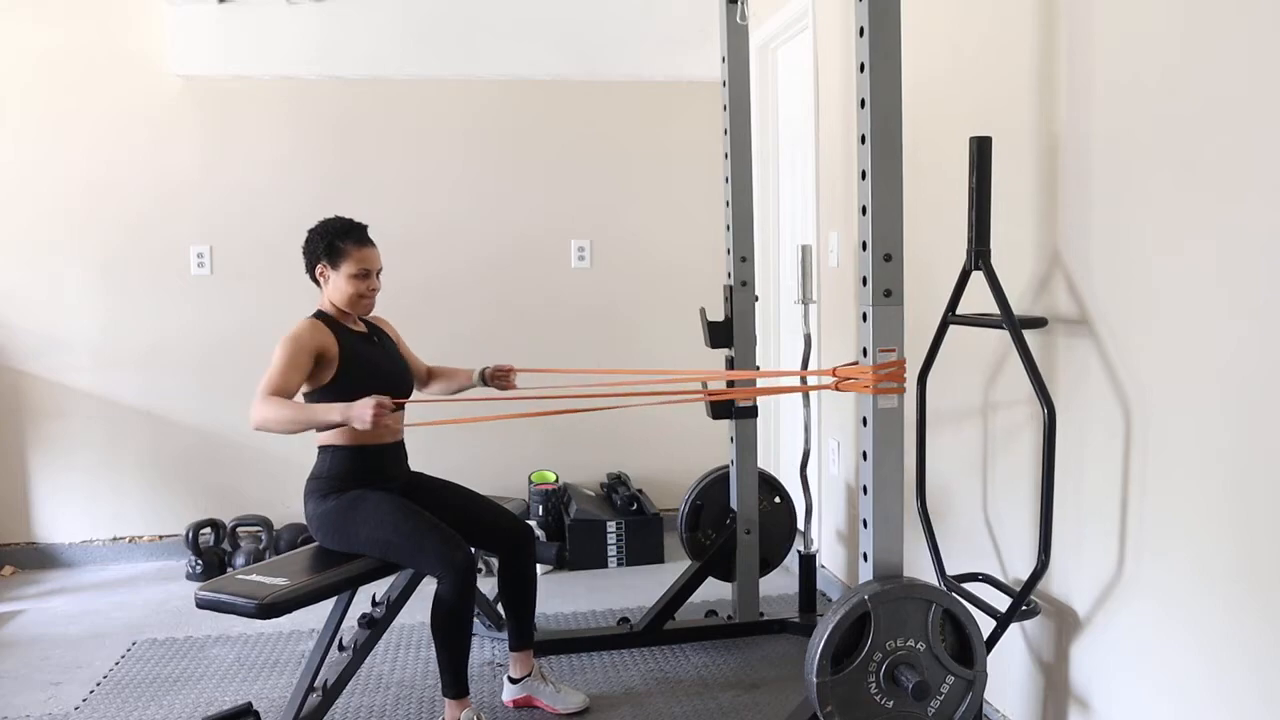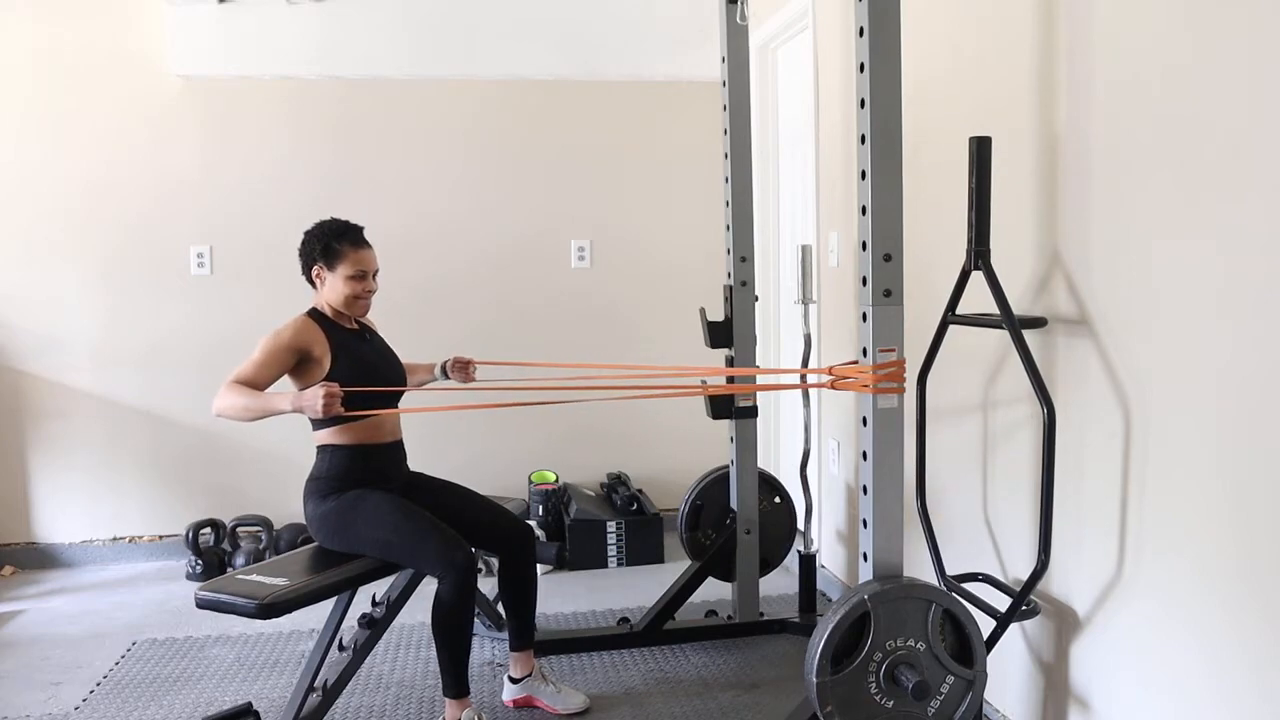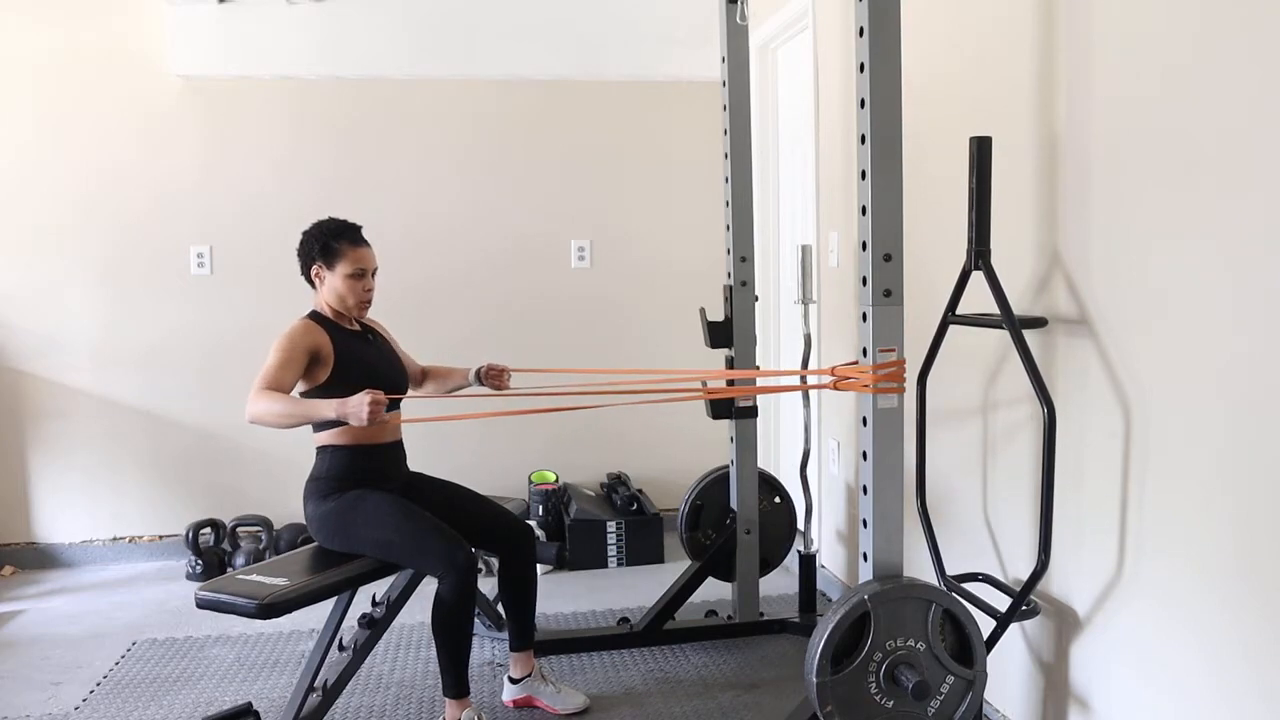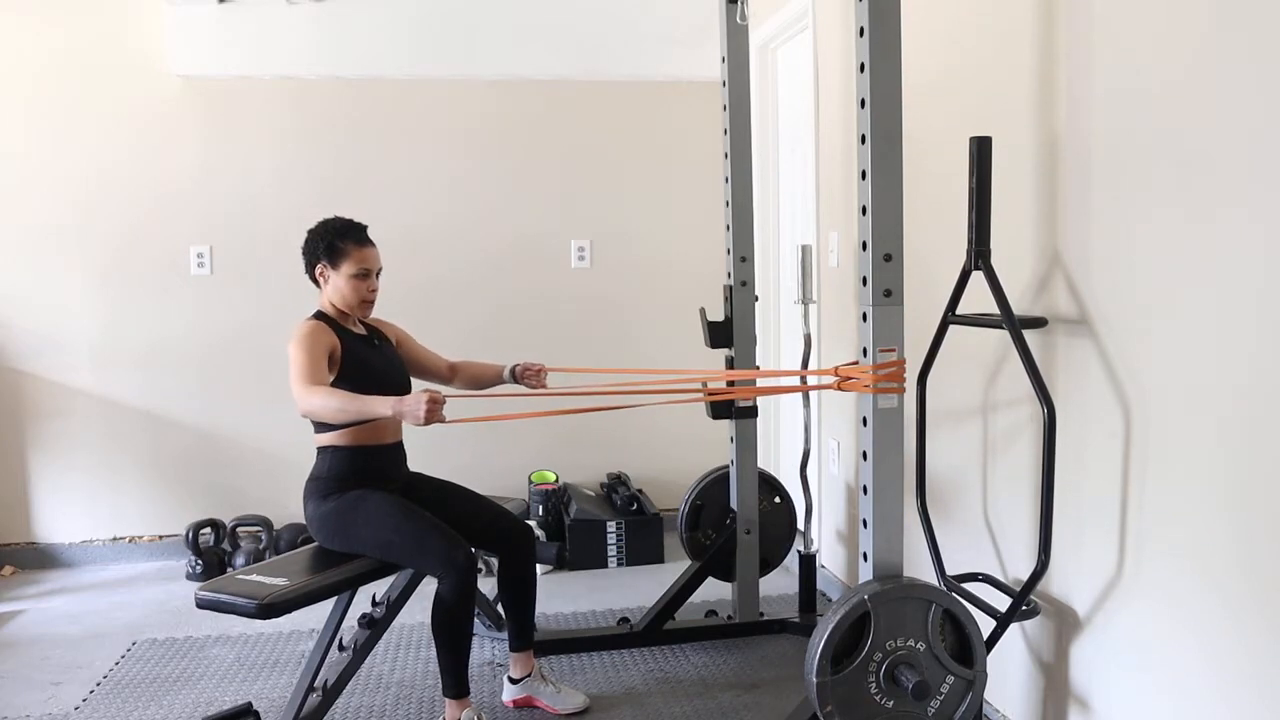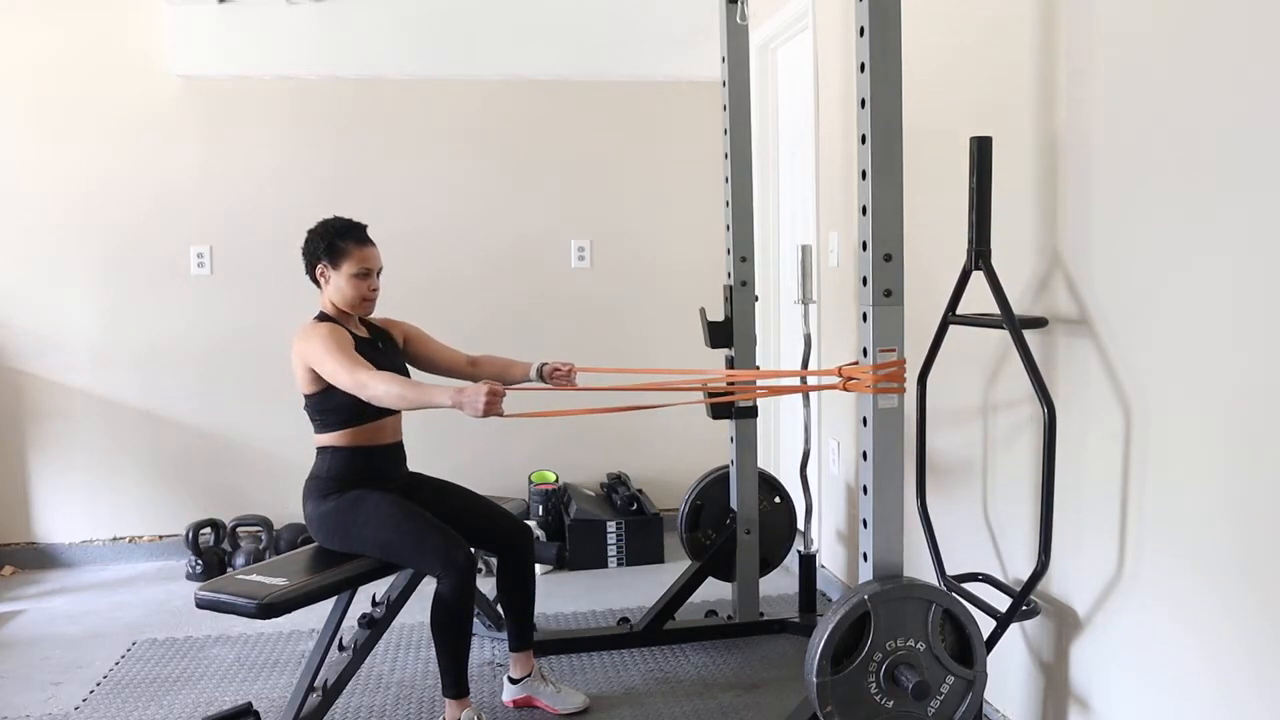
dt=0.7s
person 1, frame 1
left shoulder: (380, 329)
right shoulder: (310, 336)
left elbow: (424, 379)
right elbow: (263, 411)
left wrist: (480, 377)
right wrist: (345, 413)
left hip: (398, 479)
right hip: (343, 494)
left knee: (516, 536)
right knee: (455, 563)
left ankle: (522, 677)
person 1, frame 2
left shoulder: (364, 328)
right shoulder: (301, 334)
right elbow: (226, 400)
left wrist: (442, 370)
right wrist: (297, 401)
left hip: (396, 479)
right hip: (341, 494)
left knee: (516, 535)
right knee: (456, 561)
left ankle: (522, 677)
person 1, frame 3
left shoulder: (371, 332)
right shoulder: (305, 335)
left elbow: (421, 378)
right elbow: (258, 406)
left wrist: (474, 376)
right wrist: (341, 408)
left hip: (396, 480)
right hip: (342, 494)
left knee: (516, 535)
right knee: (456, 561)
left ankle: (523, 677)
person 1, frame 4
left shoulder: (382, 333)
right shoulder: (314, 334)
left elbow: (450, 371)
right elbow: (309, 399)
left wrist: (510, 373)
right wrist: (397, 405)
left hip: (396, 479)
right hip: (341, 495)
left knee: (515, 536)
right knee: (456, 562)
left ankle: (522, 676)
person 1, frame 5
left shoulder: (388, 331)
right shoulder: (317, 338)
left elbow: (467, 364)
right elbow: (372, 388)
left wrist: (537, 371)
right wrist: (457, 398)
left hip: (395, 480)
right hip: (341, 496)
left knee: (514, 536)
right knee: (455, 561)
left ankle: (522, 676)
